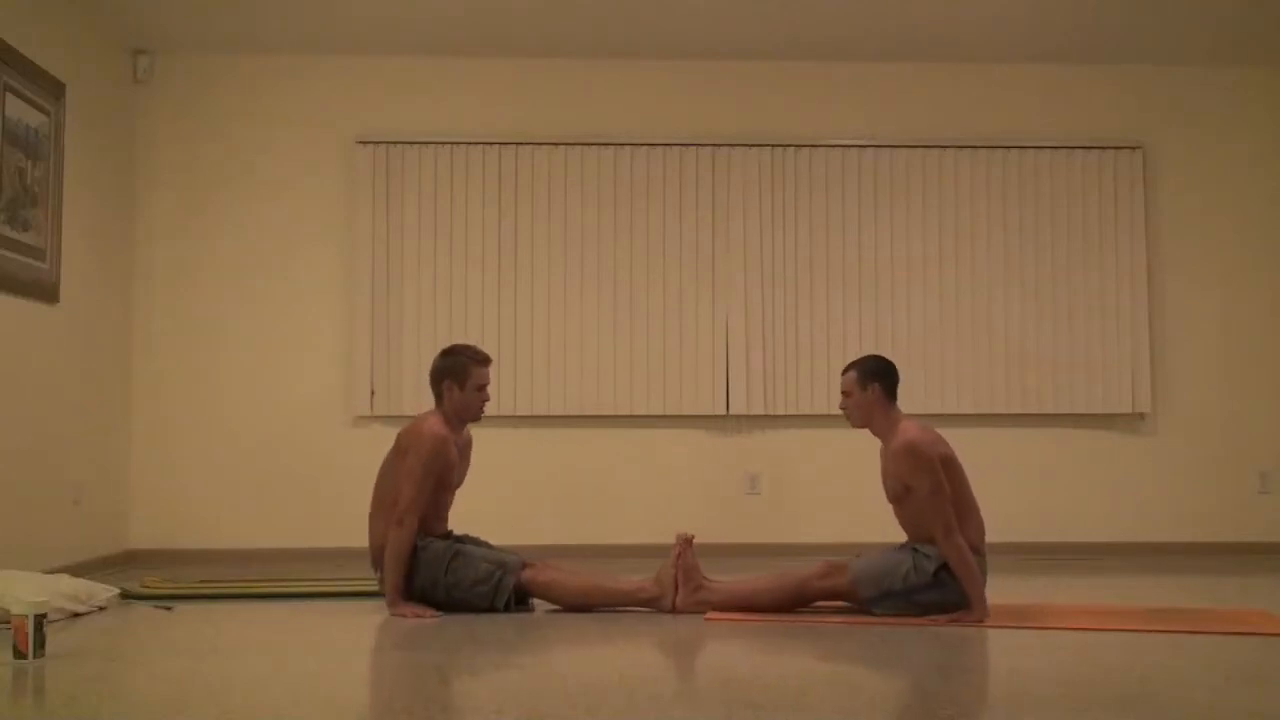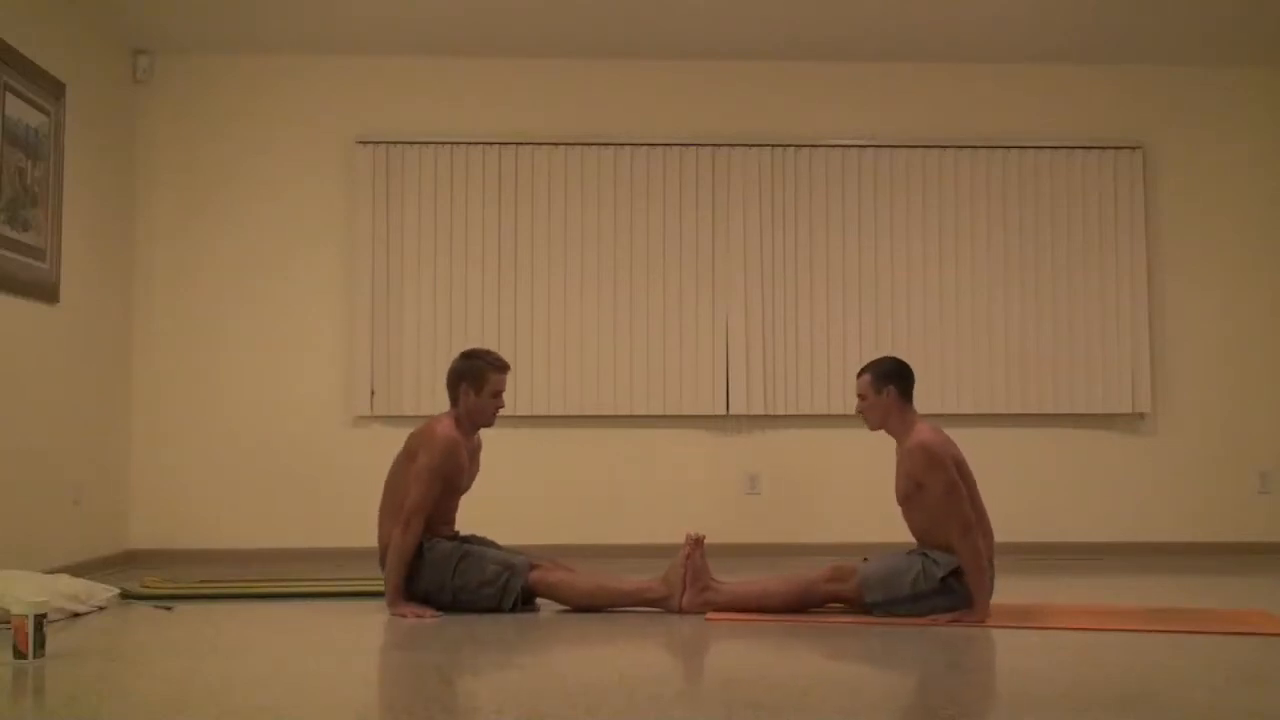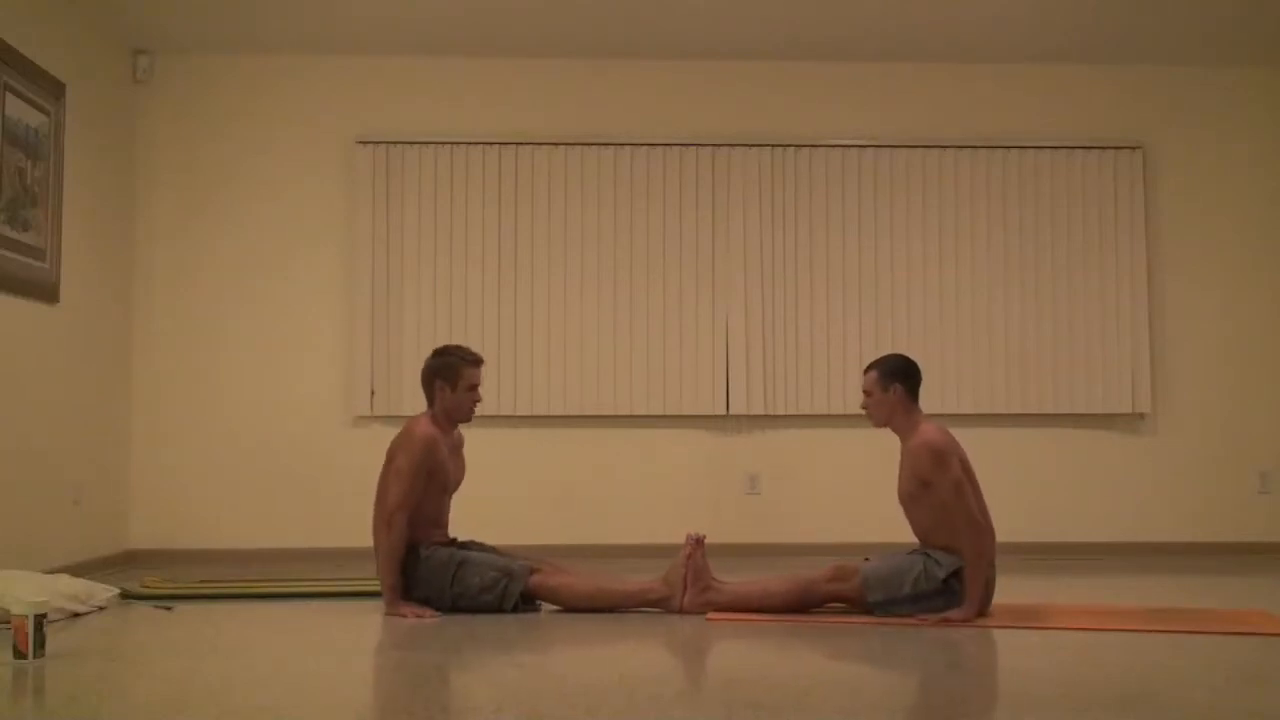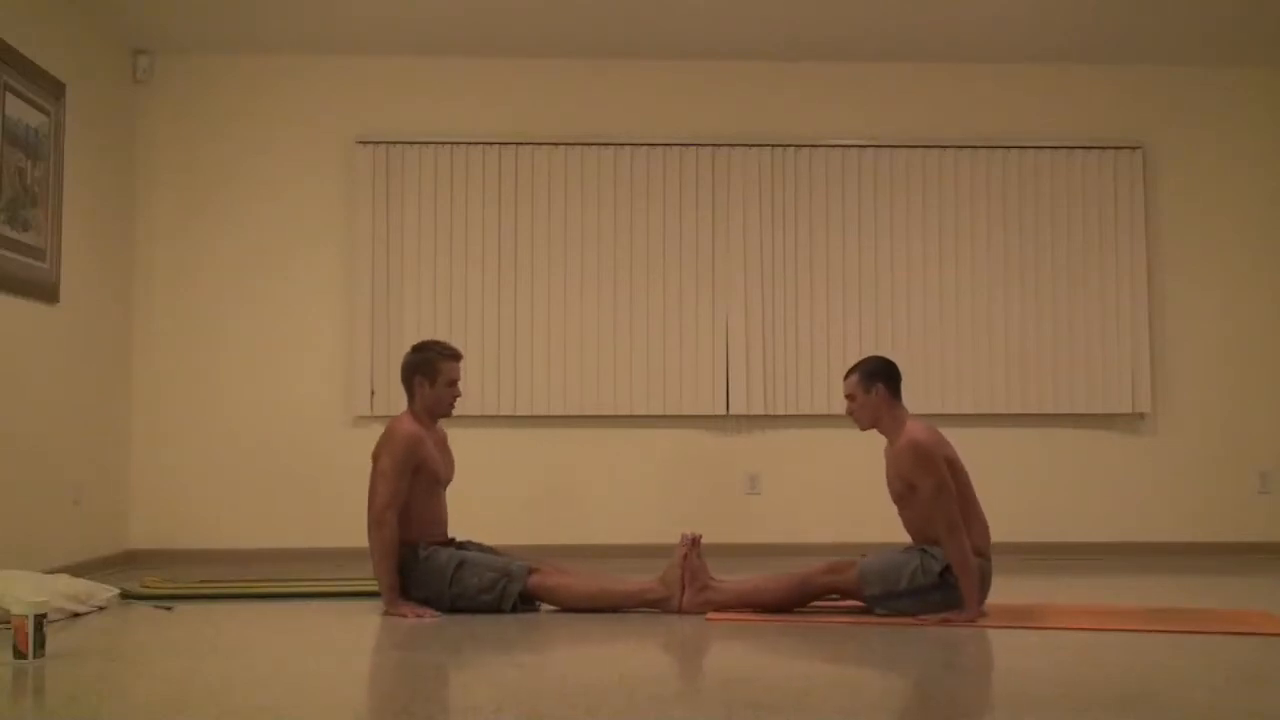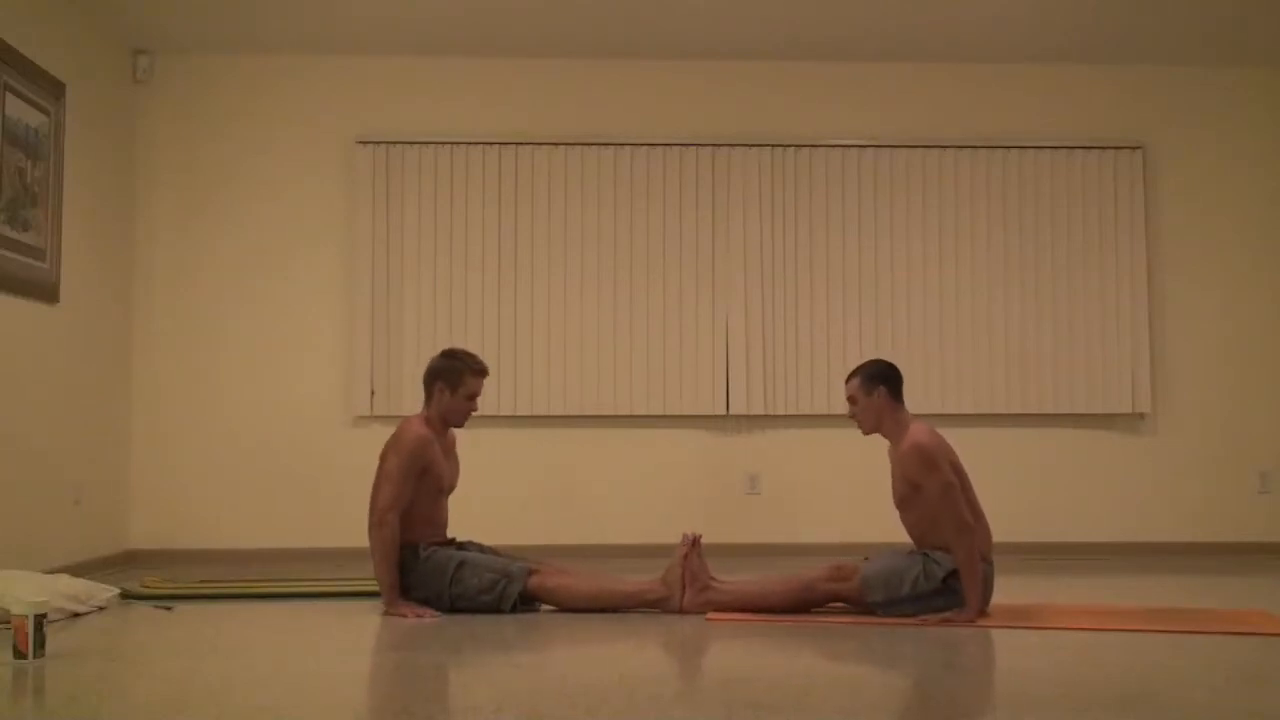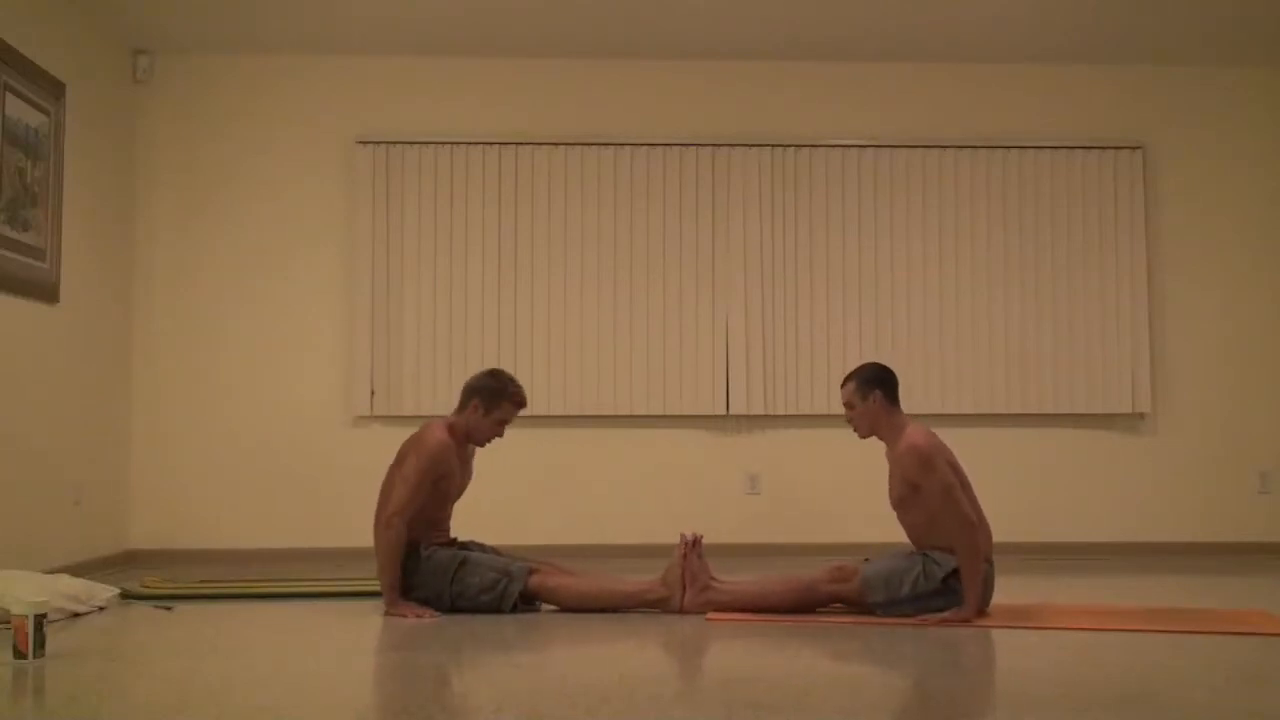
dt=0.5s
person 1, frame 1
left shoulder: (908, 446)
right shoulder: (893, 445)
left elbow: (947, 531)
left wrist: (977, 606)
left hip: (946, 572)
right hip: (933, 562)
left knee: (826, 579)
right knee: (828, 575)
left ankle: (704, 596)
right ankle: (709, 592)
person 1, frame 2
left shoulder: (921, 446)
right shoulder: (911, 443)
left elbow: (964, 527)
left wrist: (979, 606)
left hip: (953, 576)
right hip: (939, 566)
left knee: (834, 581)
right knee: (835, 576)
left ankle: (711, 596)
right ankle: (716, 592)
person 1, frame 3
left shoulder: (927, 445)
right shoulder: (915, 442)
left elbow: (974, 524)
left wrist: (970, 605)
left hip: (955, 576)
right hip: (941, 566)
left knee: (835, 581)
right knee: (838, 576)
left ankle: (712, 596)
right ankle: (717, 591)
person 1, frame 4
left shoulder: (913, 444)
right shoulder: (899, 444)
left elbow: (951, 528)
left wrist: (971, 606)
left hip: (952, 572)
right hip: (940, 564)
left knee: (832, 575)
right knee: (834, 574)
left ankle: (709, 596)
right ankle: (714, 591)
person 1, frame 5
left shoulder: (917, 447)
right shoulder: (901, 446)
left elbow: (962, 527)
left wrist: (971, 607)
left hip: (952, 576)
right hip: (939, 566)
left knee: (835, 580)
right knee: (836, 576)
left ankle: (711, 596)
right ankle: (717, 591)
person 1, frame 6
left shoulder: (913, 448)
right shoulder: (900, 447)
left elbow: (966, 523)
left wrist: (969, 605)
left hip: (952, 576)
right hip: (940, 566)
left knee: (835, 582)
right knee: (838, 576)
left ankle: (711, 595)
right ankle: (716, 590)
person 2, frame 1
left shoulder: (462, 438)
right shoulder: (433, 436)
right elbow: (405, 519)
right wrist: (395, 598)
left hip: (434, 548)
right hip: (413, 560)
left knee: (536, 567)
right knee: (527, 574)
left ankle: (651, 590)
right ankle: (653, 592)
person 2, frame 2
left shoulder: (471, 442)
right shoulder: (443, 439)
right elbow: (409, 519)
right wrist: (395, 598)
left hip: (439, 550)
right hip: (418, 562)
left knee: (546, 567)
right knee: (535, 575)
left ankle: (658, 591)
right ankle: (662, 593)
person 2, frame 3
left shoulder: (453, 438)
right shoulder: (422, 437)
right elbow: (392, 518)
right wrist: (393, 599)
left hip: (437, 553)
right hip: (416, 565)
left knee: (543, 568)
right knee: (534, 578)
left ankle: (659, 591)
right ankle: (661, 593)
person 2, frame 4
left shoulder: (436, 434)
right shoulder: (405, 436)
right elbow: (381, 518)
right wrist: (392, 598)
left hip: (439, 554)
right hip: (416, 566)
left knee: (540, 569)
right knee: (532, 579)
left ankle: (657, 591)
right ankle: (659, 594)
person 2, frame 5
left shoulder: (445, 439)
right shoulder: (415, 438)
right elbow: (382, 518)
right wrist: (392, 598)
left hip: (439, 554)
right hip: (416, 564)
left knee: (541, 570)
right knee: (532, 579)
left ankle: (657, 590)
right ankle: (659, 593)
person 2, frame 6
left shoulder: (463, 445)
right shoulder: (435, 444)
right elbow: (390, 521)
right wrist: (393, 599)
left hip: (438, 554)
right hip: (416, 566)
left knee: (542, 570)
right knee: (532, 579)
left ankle: (656, 591)
right ankle: (659, 594)
